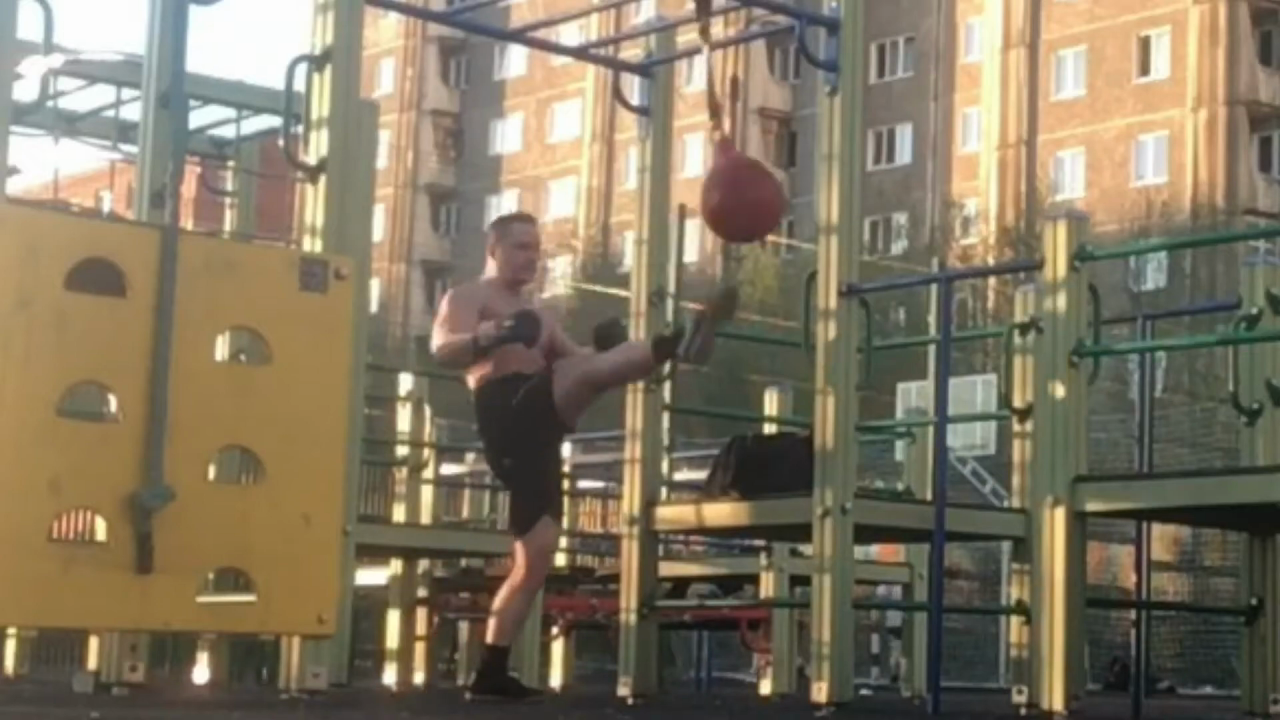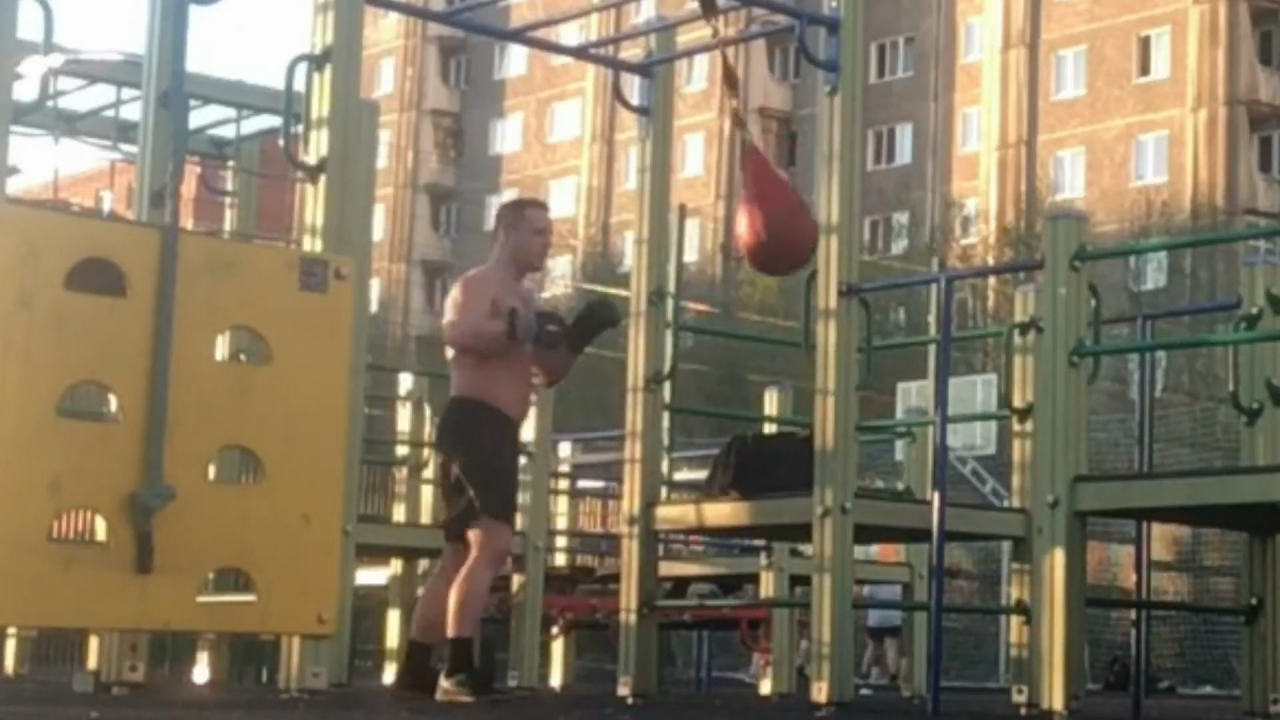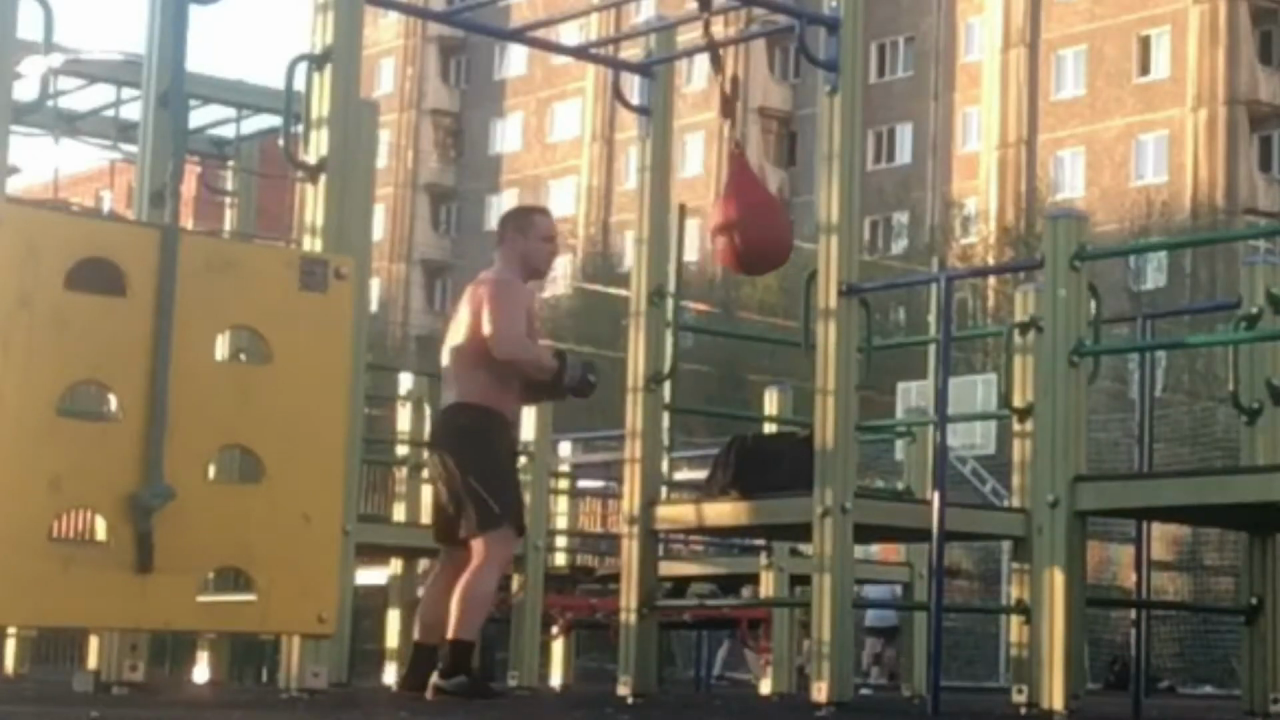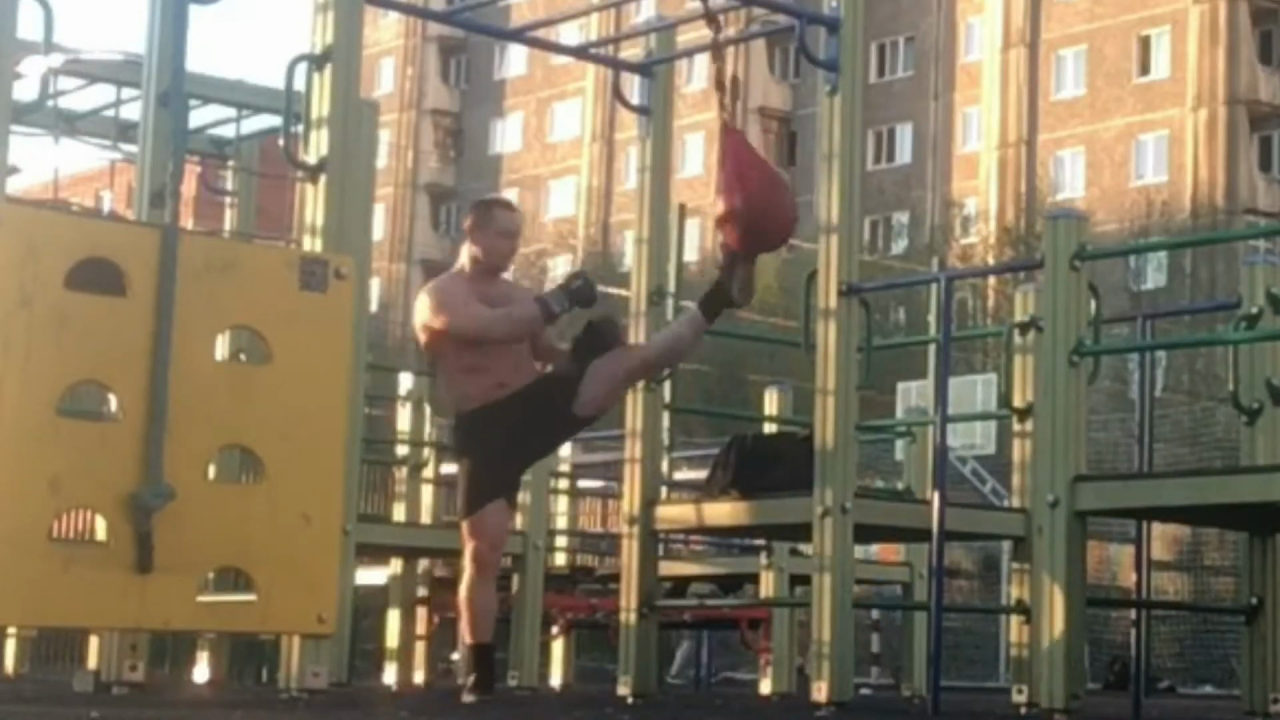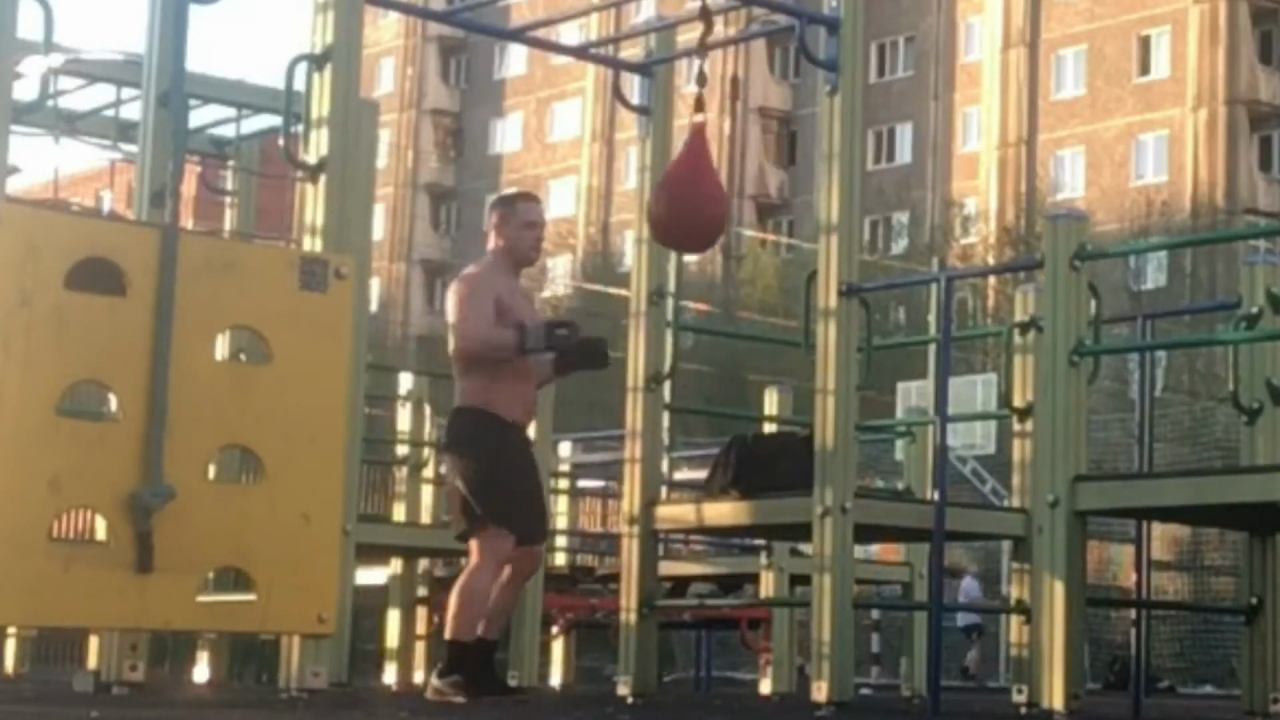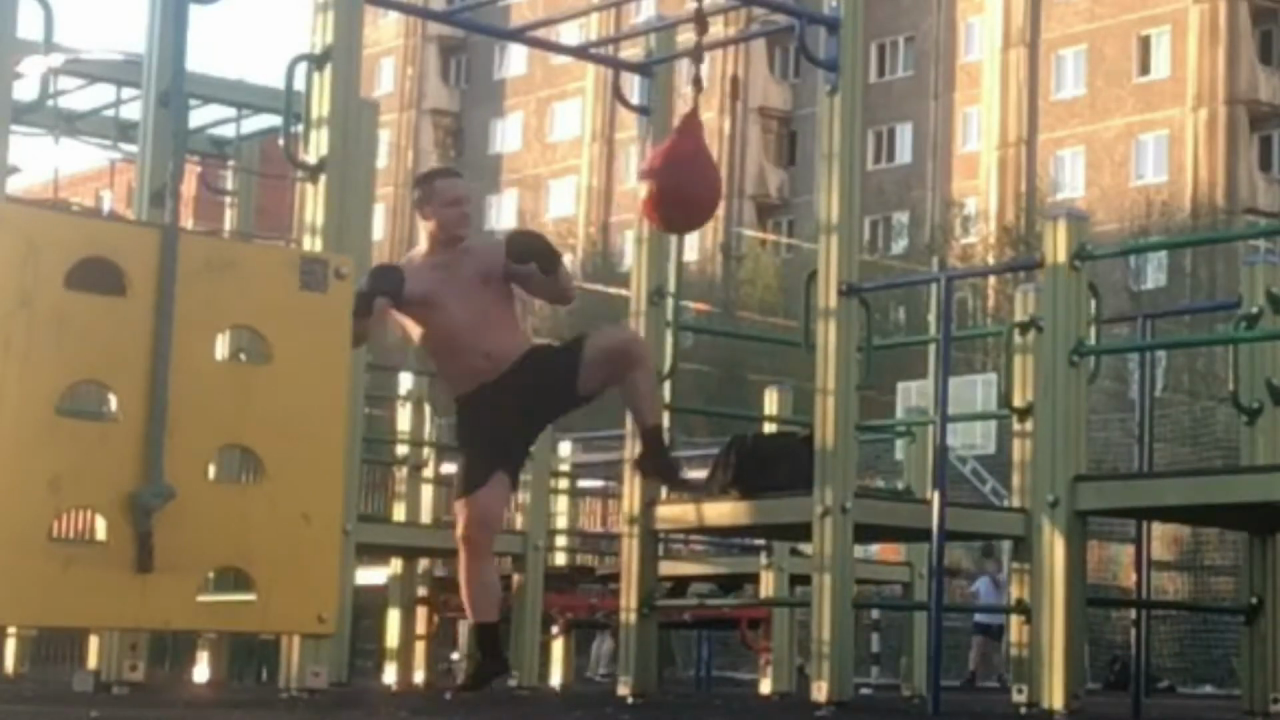
dt=0.7s
person 1, frame 1
left shoulder: (536, 316)
right shoulder: (465, 297)
left elbow: (568, 362)
right elbow: (443, 350)
left wrist: (605, 349)
right wrist: (499, 334)
left hip: (536, 428)
right hip: (509, 405)
left knee: (533, 559)
right knee: (589, 368)
left ankle: (490, 674)
right ankle: (673, 345)
person 1, frame 2
left shoulder: (516, 300)
right shoulder: (480, 284)
left elbow: (545, 372)
right elbow: (455, 334)
left wrist: (578, 334)
right wrist: (522, 323)
left hip: (495, 434)
right hip: (474, 428)
left knee: (462, 555)
right knee: (492, 545)
left ankle: (417, 671)
right ankle: (458, 671)
person 1, frame 3
left shoulder: (491, 293)
right shoulder: (503, 284)
right elbow: (509, 349)
left wrist: (544, 383)
right wrist: (565, 370)
left hip: (463, 433)
right hip: (477, 433)
left knee: (454, 557)
right knee: (496, 552)
left ankle: (421, 668)
right ankle: (453, 671)
person 1, frame 4
left shoulder: (516, 294)
right shoulder: (437, 295)
left elbow: (550, 358)
right elbow: (491, 328)
left wrist: (581, 346)
right wrist: (557, 302)
left hip: (536, 403)
right hip: (483, 427)
left knee: (611, 363)
right knee: (483, 548)
right ankle: (479, 672)
person 1, frame 5
left shoulder: (515, 295)
right shoulder: (476, 282)
right elbow: (465, 345)
left wrist: (567, 358)
right wrist: (538, 339)
left hip: (506, 440)
right hip: (481, 434)
left knee: (523, 557)
right knee: (492, 554)
left ankle: (477, 664)
right ankle: (449, 671)
person 1, frame 6
left shoulder: (493, 253)
right shoulder: (398, 276)
left elbow: (561, 294)
right elbow: (357, 334)
left wrist: (549, 265)
right wrist: (371, 299)
left hip: (536, 376)
right hip: (484, 408)
left knee: (625, 346)
right knee: (475, 529)
left ankle: (654, 450)
right ankle: (489, 656)
